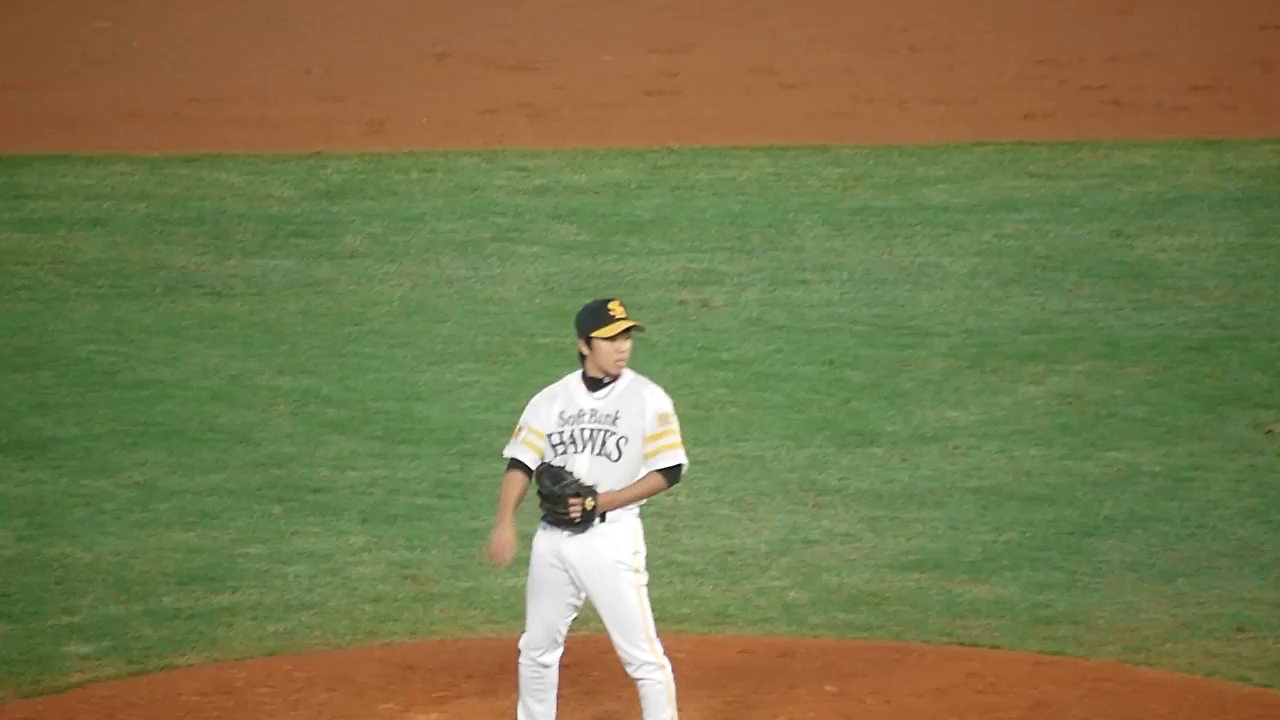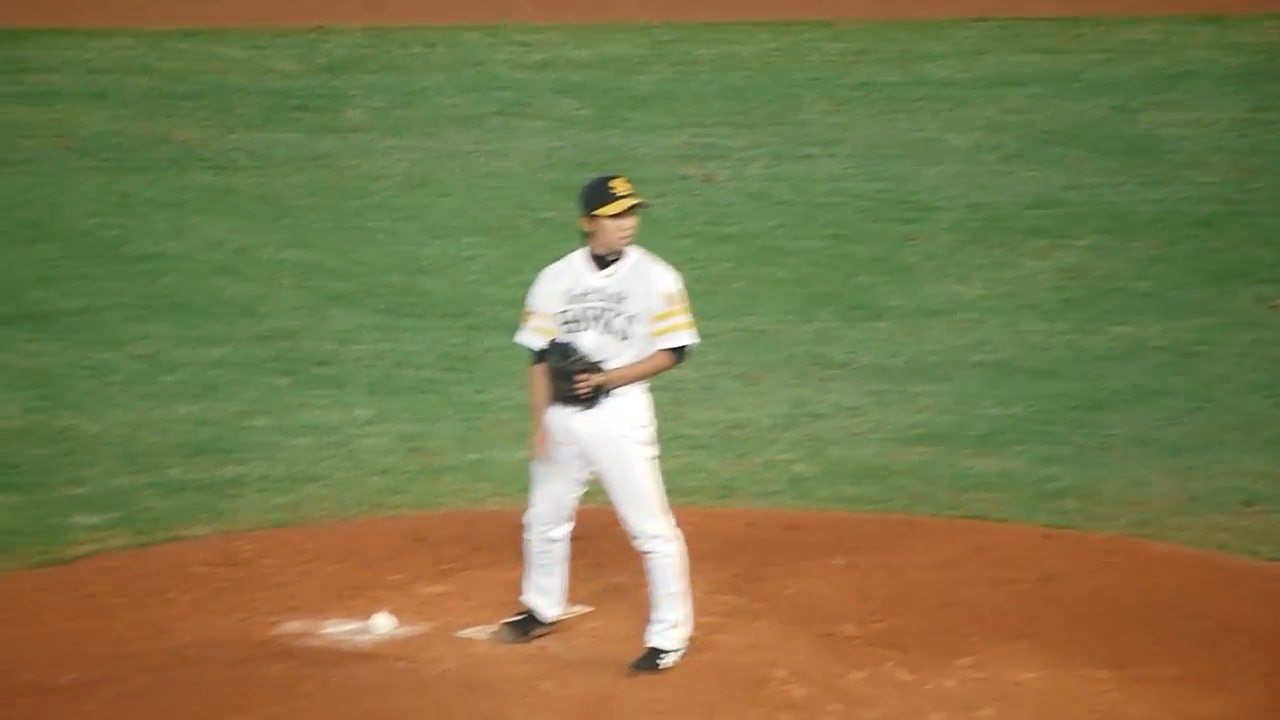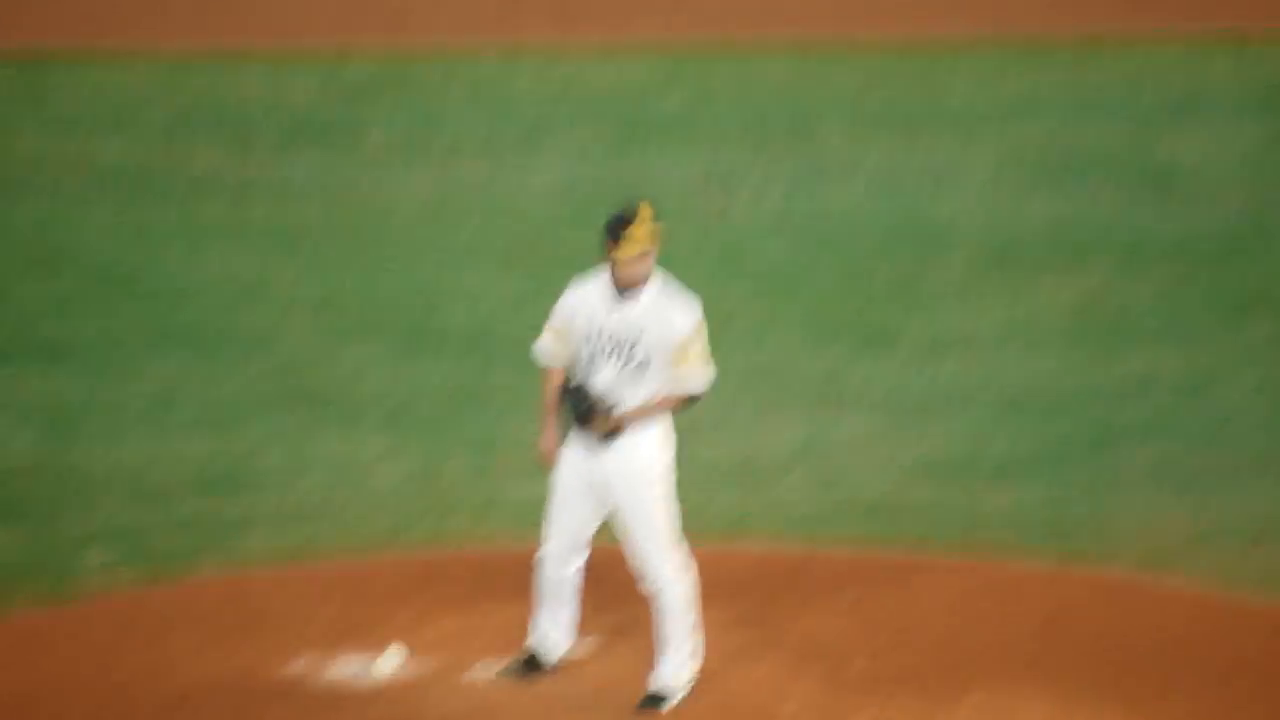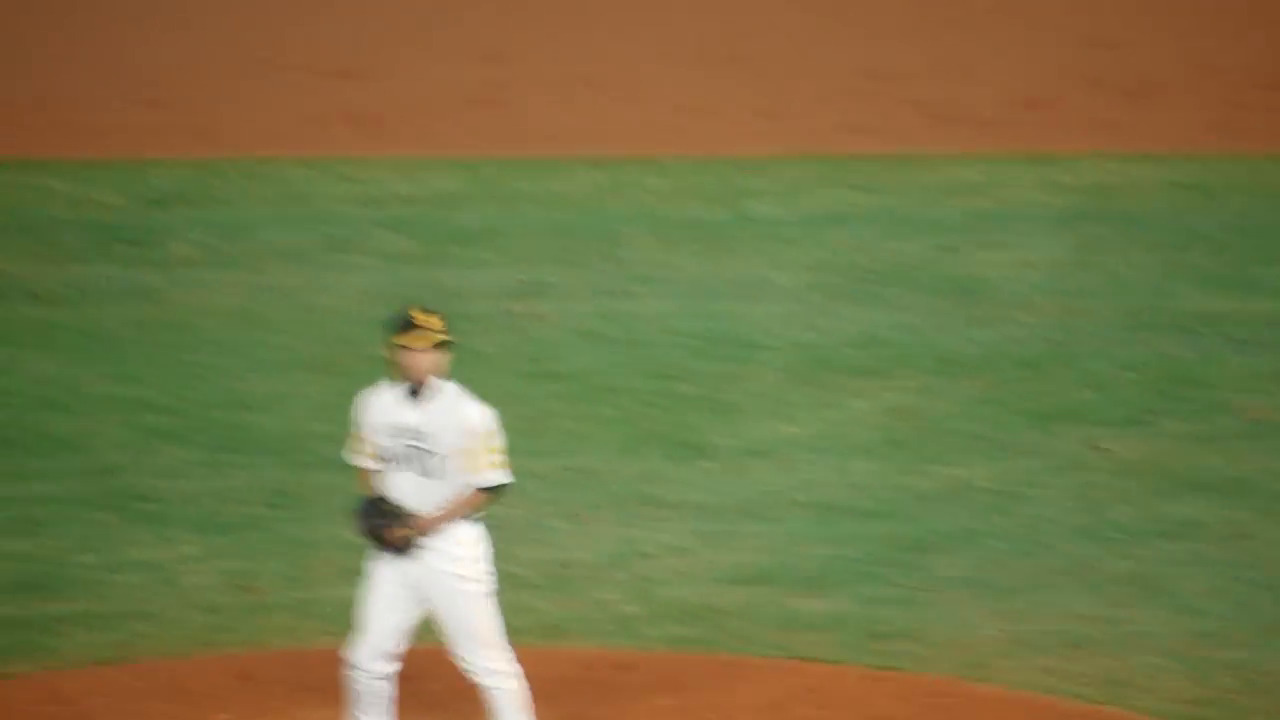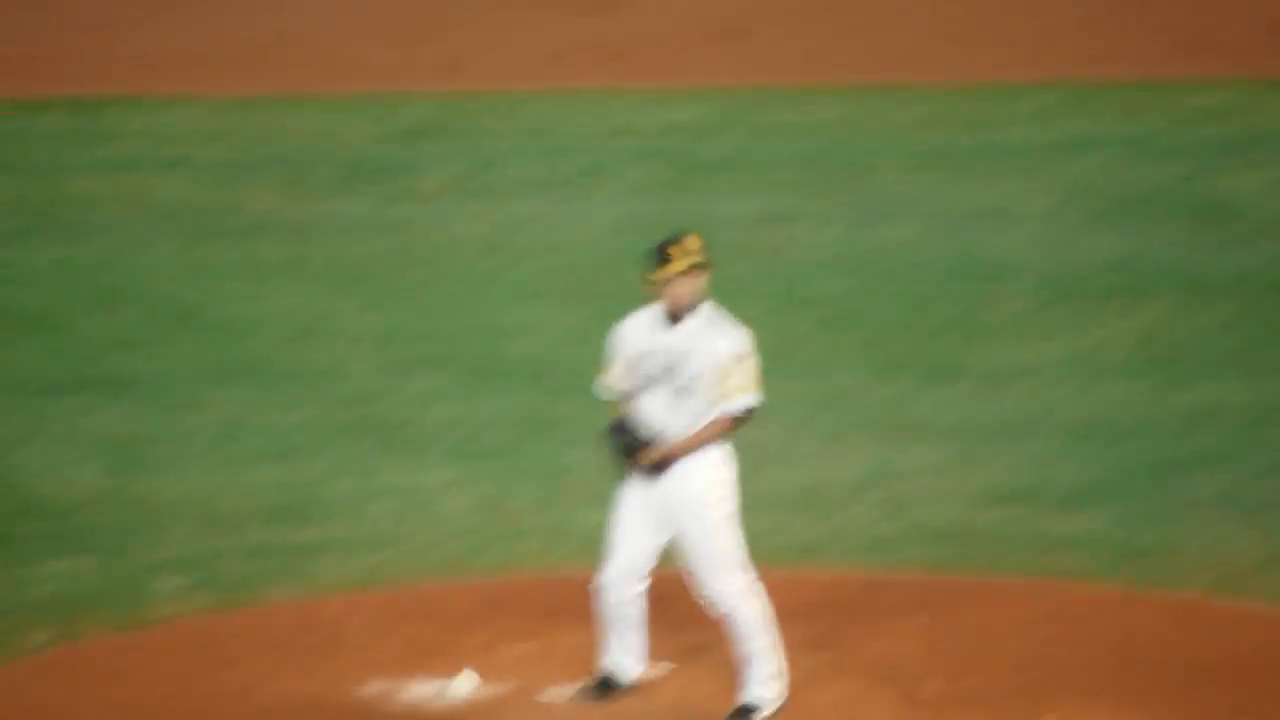
dt=1s
person 1, frame 1
left shoulder: (648, 398)
right shoulder: (549, 400)
left elbow: (669, 472)
right elbow: (521, 465)
left wrist: (602, 501)
right wrist: (504, 522)
left hip: (612, 539)
right hip: (553, 539)
left knee: (642, 655)
right knee: (537, 648)
person 1, frame 2
left shoulder: (655, 276)
right shoulder: (555, 277)
left elbow: (674, 351)
right elbow: (540, 357)
left wrist: (608, 378)
right wrist: (539, 424)
left hip: (621, 414)
right hip: (561, 413)
left knee: (651, 527)
right knee: (544, 520)
left ankle: (669, 634)
right ankle: (541, 609)
person 1, frame 3
left shoulder: (677, 313)
right shoulder: (578, 300)
left elbow: (690, 387)
right elbow: (555, 361)
left wrist: (624, 417)
right wrist: (548, 424)
left hip: (637, 449)
right hip: (582, 445)
left knee: (662, 564)
right knee: (558, 552)
left ankle: (677, 671)
right ankle: (548, 646)
person 1, frame 4
left shoulder: (466, 412)
right shoulder: (372, 404)
left elbow: (488, 486)
left wrist: (426, 524)
left hip: (451, 547)
right hip: (393, 549)
left knee: (487, 661)
right knee: (368, 656)
person 1, frame 5
left shoulder: (725, 338)
right shoulder: (630, 330)
left elbow: (737, 412)
left wrist: (676, 448)
left hip: (699, 471)
right hip: (645, 472)
left knee: (728, 584)
right knee: (618, 577)
right ankle: (622, 668)
